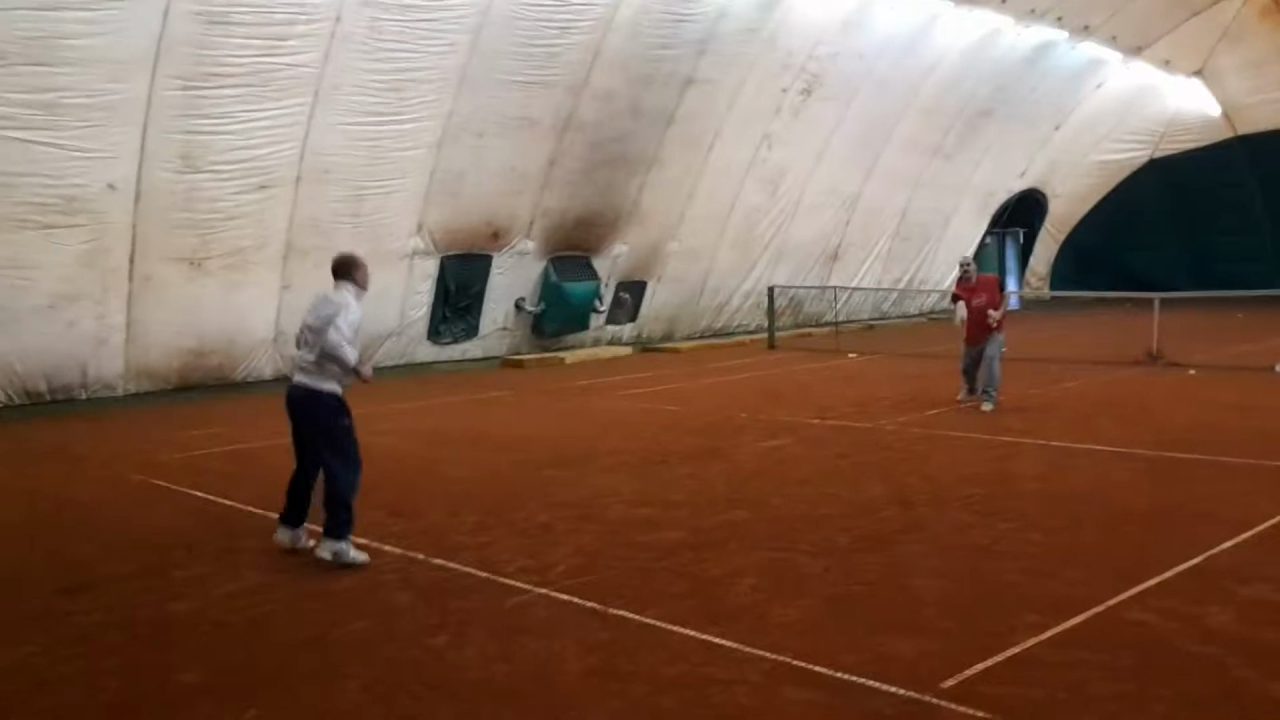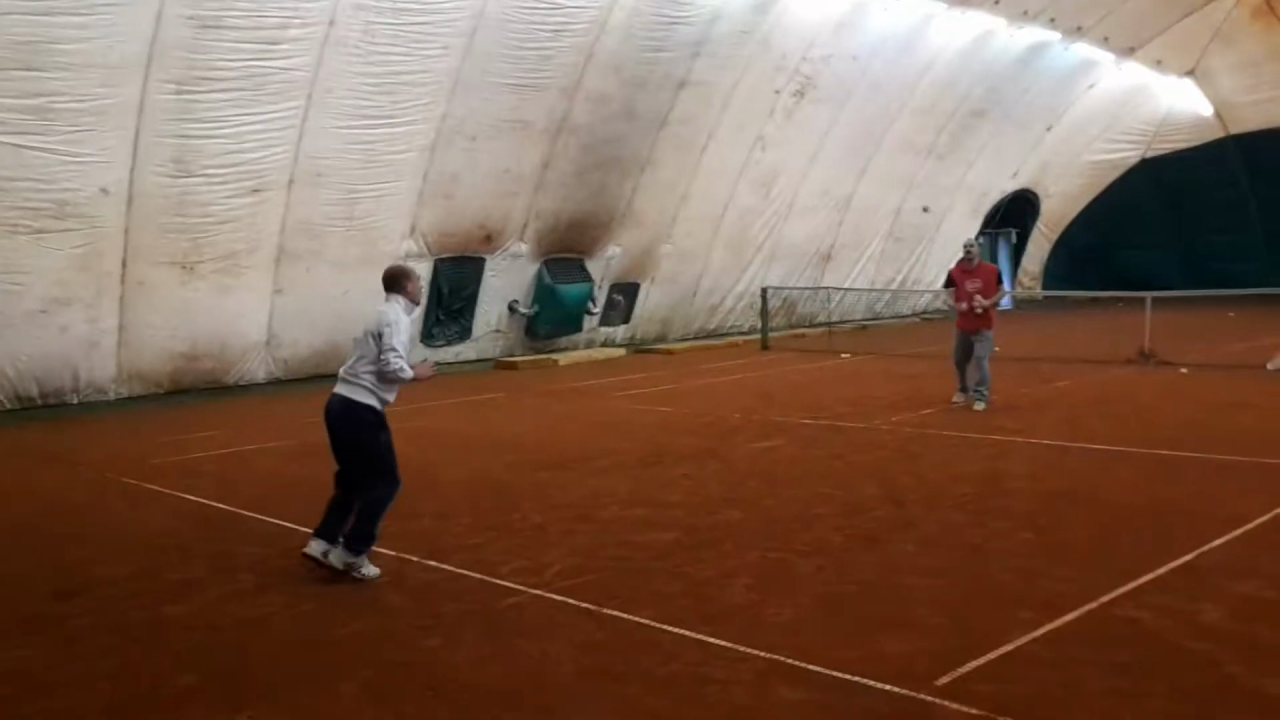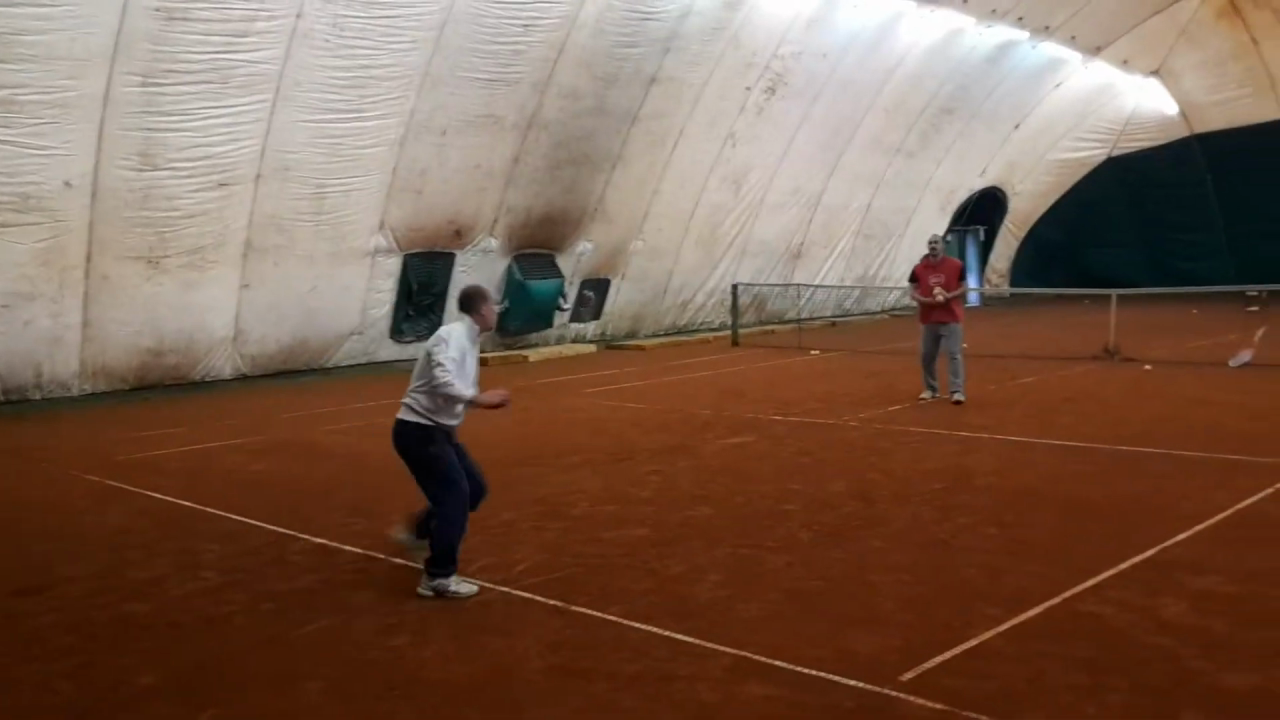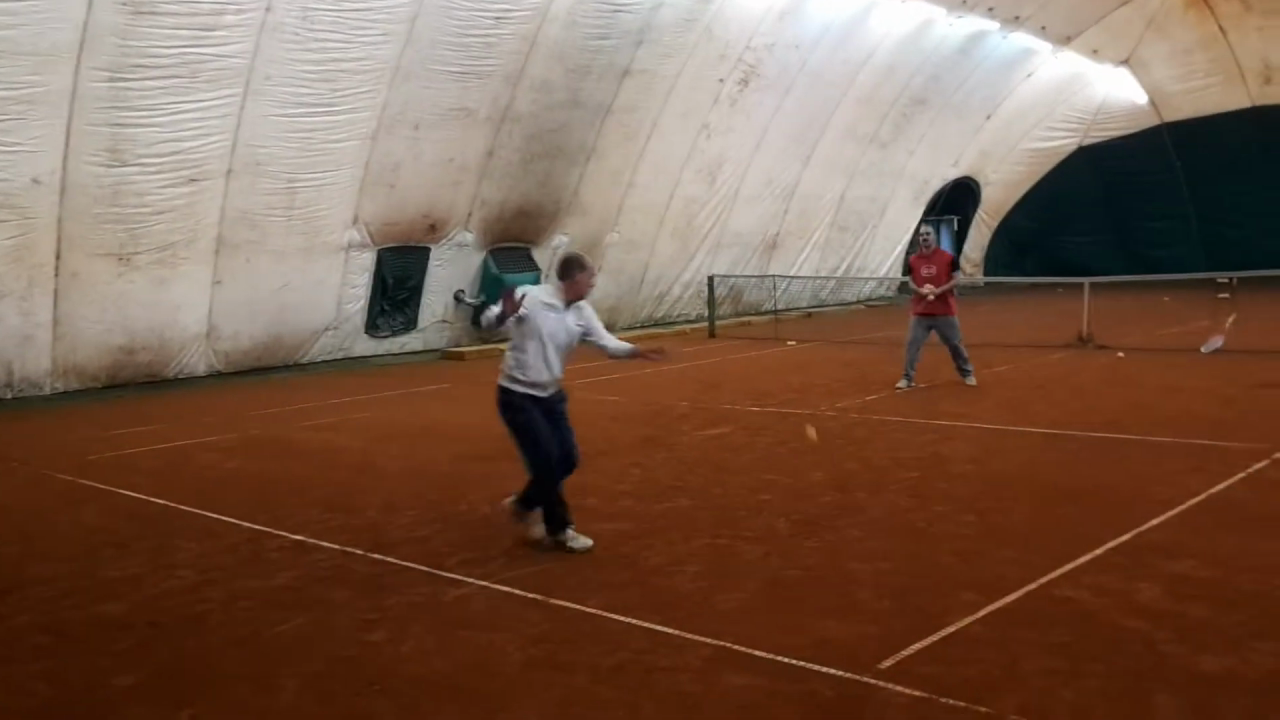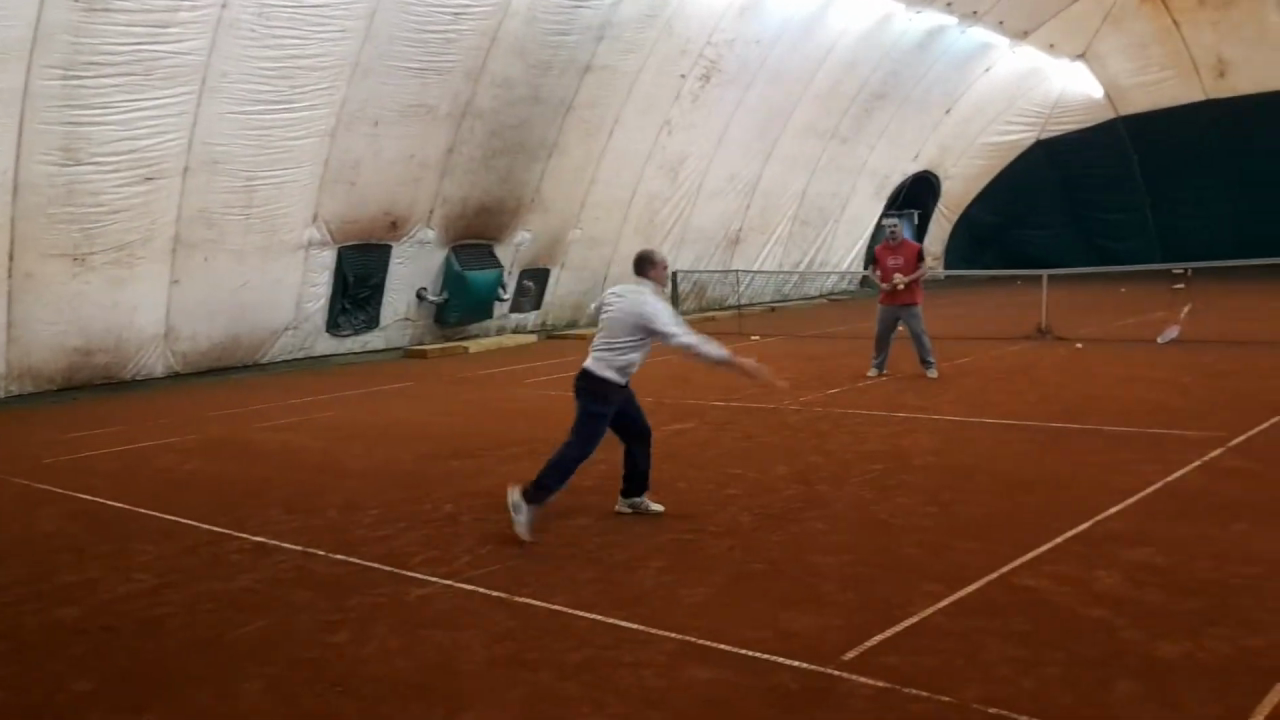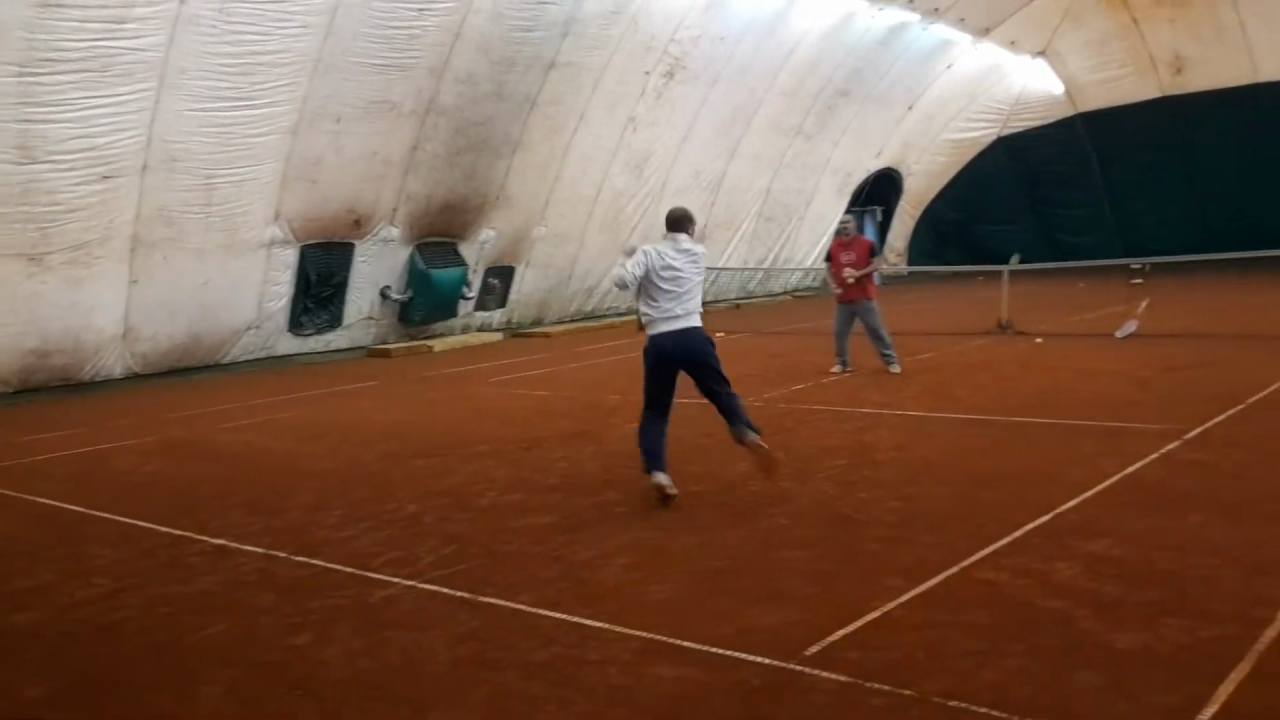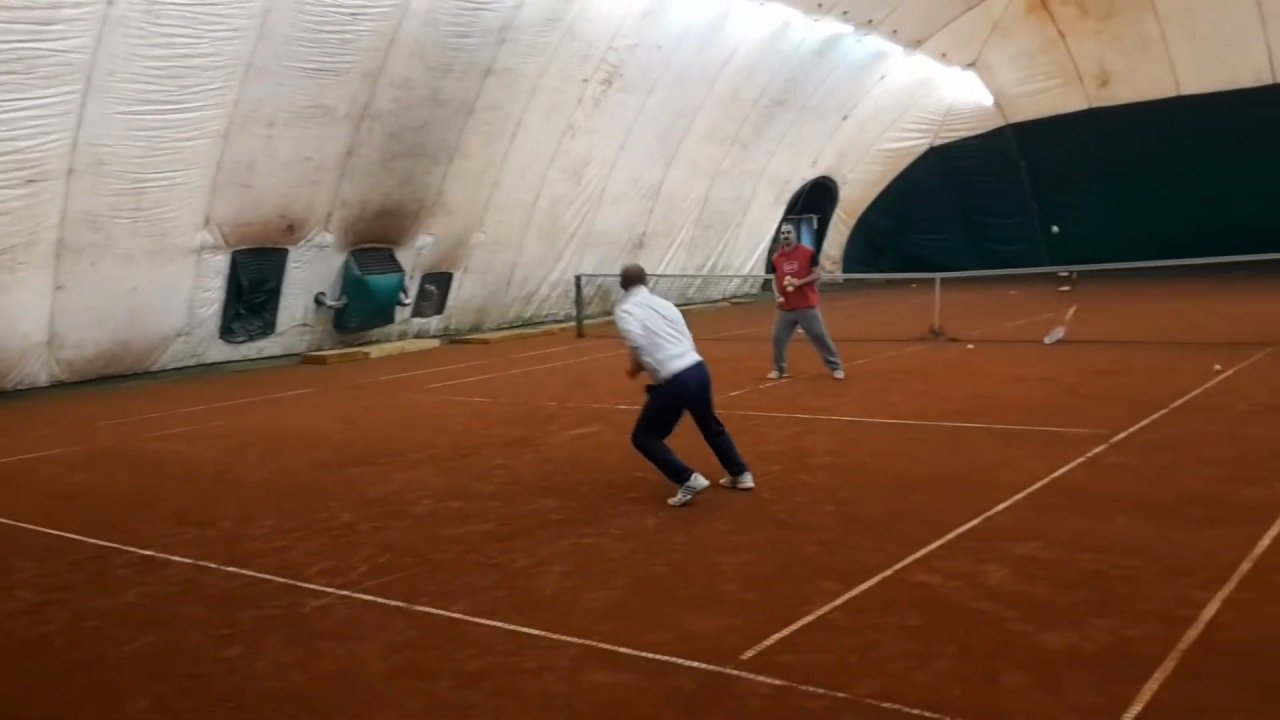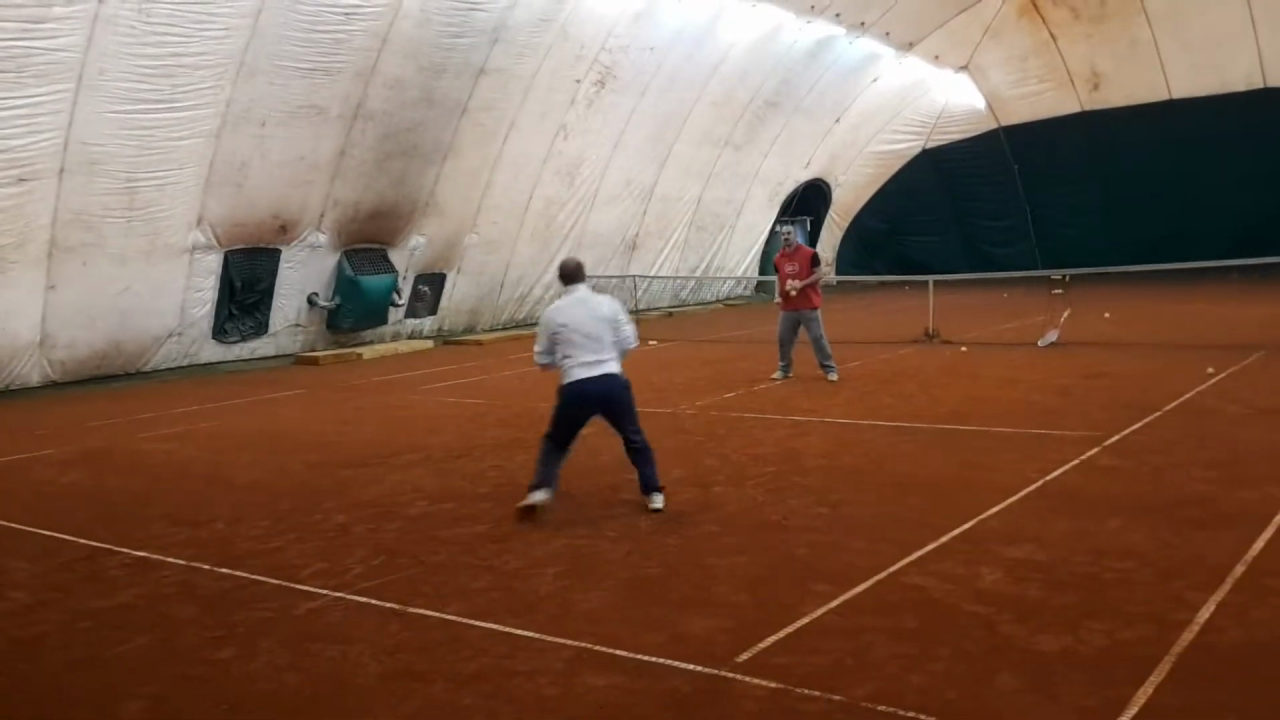
dt=0.4s
person 1, frame 1
left shoulder: (321, 302)
right shoulder: (349, 306)
left elbow: (302, 341)
right elbow: (333, 343)
right wrist: (357, 369)
left hip: (298, 389)
right hip: (322, 396)
left knee: (308, 463)
right knee: (344, 465)
left ankle: (290, 529)
right ankle: (336, 541)
person 1, frame 2
left shoulder: (384, 314)
right shoulder: (397, 318)
right elbow: (391, 366)
left wrist: (410, 371)
right wrist: (416, 373)
left hip: (340, 403)
right hip: (361, 410)
left knee: (351, 479)
right knee: (383, 483)
left ankle: (324, 542)
right ankle: (352, 553)
person 1, frame 3
left shoulder: (467, 340)
right shoulder: (451, 336)
right elbow: (443, 382)
left wrist: (486, 400)
right wrist: (479, 399)
left hip: (436, 430)
right hip: (417, 430)
left knee: (474, 488)
right knee: (454, 497)
left ankle: (419, 532)
right ankle: (438, 578)
person 1, frame 4
left shoulder: (582, 313)
right shoulder: (529, 296)
left elbow: (607, 343)
right elbow: (489, 320)
left wrist: (638, 351)
right wrist: (505, 313)
left hip: (549, 395)
right hip: (517, 395)
left knee: (567, 459)
right knee: (546, 461)
left ankle: (523, 504)
right ankle: (559, 530)
person 1, frame 5
left shoulder: (614, 294)
right shoulder: (650, 306)
right elbow: (686, 340)
right wrist: (735, 362)
left hip: (611, 383)
right hip: (599, 386)
left knee: (640, 435)
right knee: (579, 448)
left ankle: (633, 497)
right ankle: (527, 500)
person 1, frame 6
left shoulder: (648, 254)
right shoulder: (697, 252)
left elbow: (623, 281)
left wrist: (626, 260)
left hip: (660, 343)
right hip: (692, 337)
left knee: (655, 413)
right knee: (723, 394)
left ankle: (659, 473)
right ankle: (747, 435)
person 1, frame 7
left shoulder: (624, 310)
right shoulder: (665, 304)
left elbow: (635, 342)
left wrist: (636, 365)
left hip: (673, 381)
right hip: (698, 370)
left knee: (644, 437)
right knee: (711, 426)
left ankle: (688, 480)
right ankle: (740, 474)
person 1, frame 8
left shoulder: (551, 313)
right shoulder: (609, 304)
left elbow: (542, 360)
right elbow: (628, 343)
left hip: (576, 388)
right hip: (611, 382)
left knee: (554, 443)
right knee: (635, 440)
left ankle: (539, 492)
right ankle: (654, 494)
